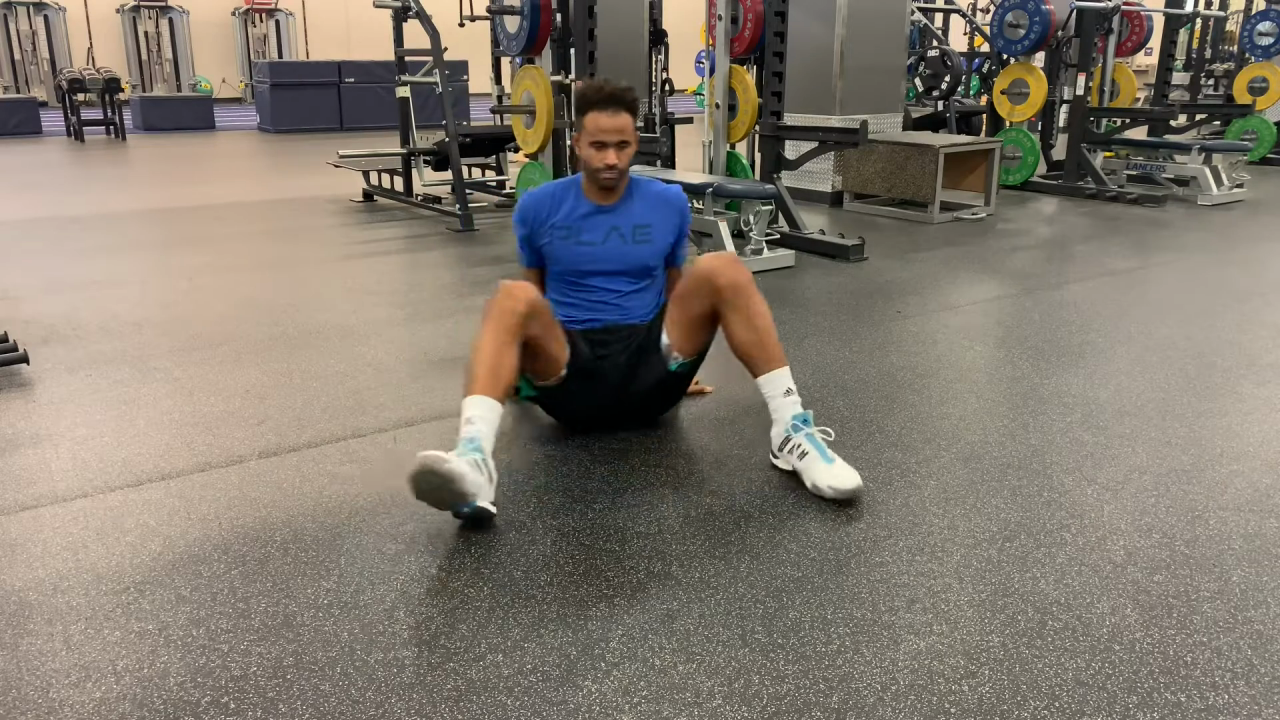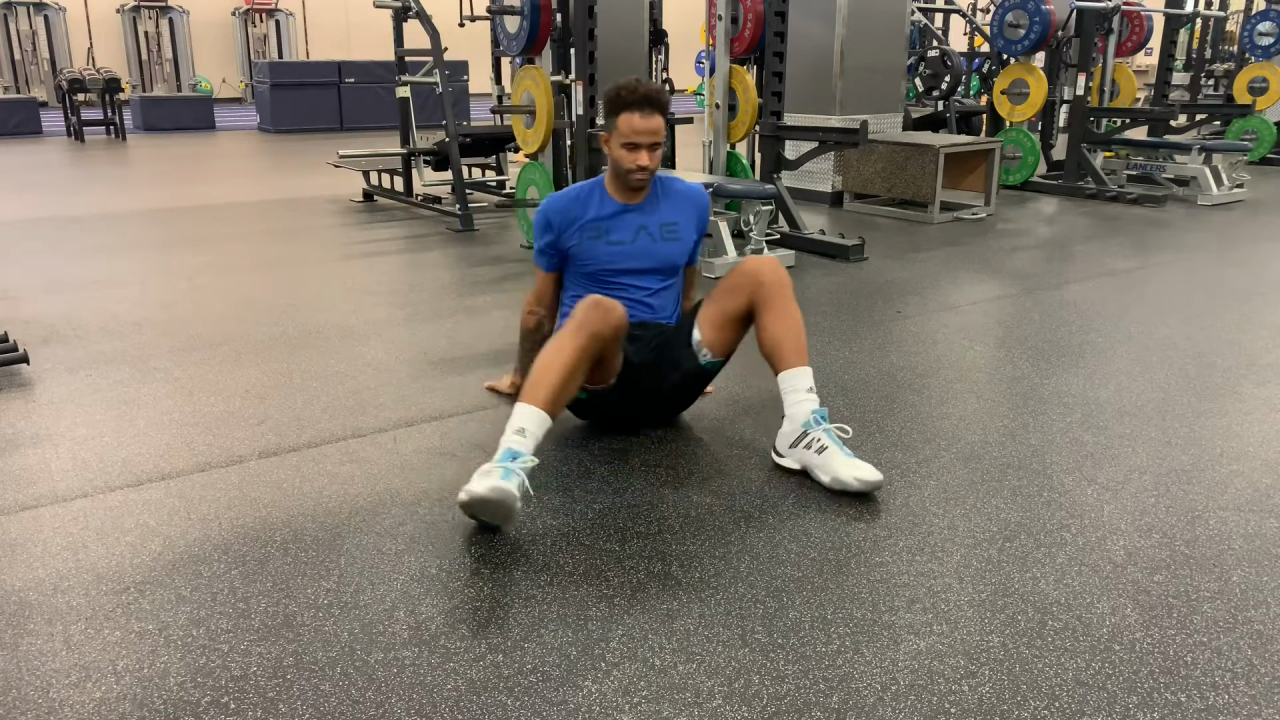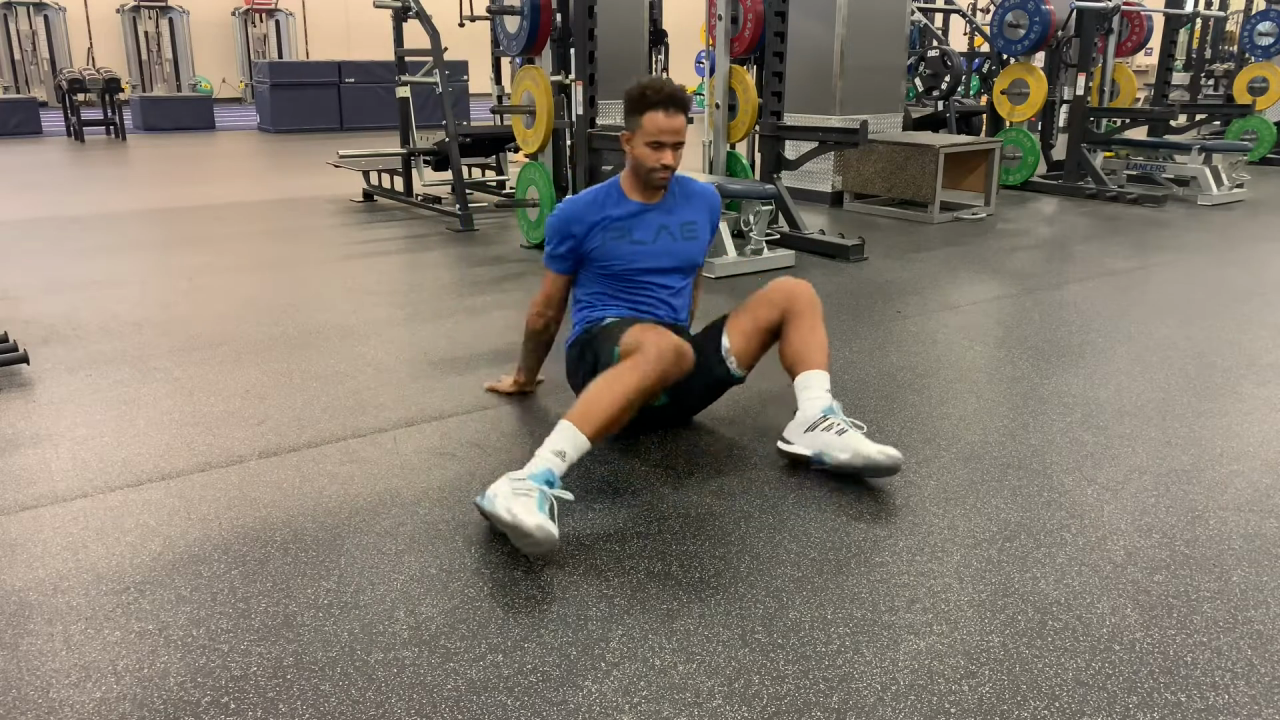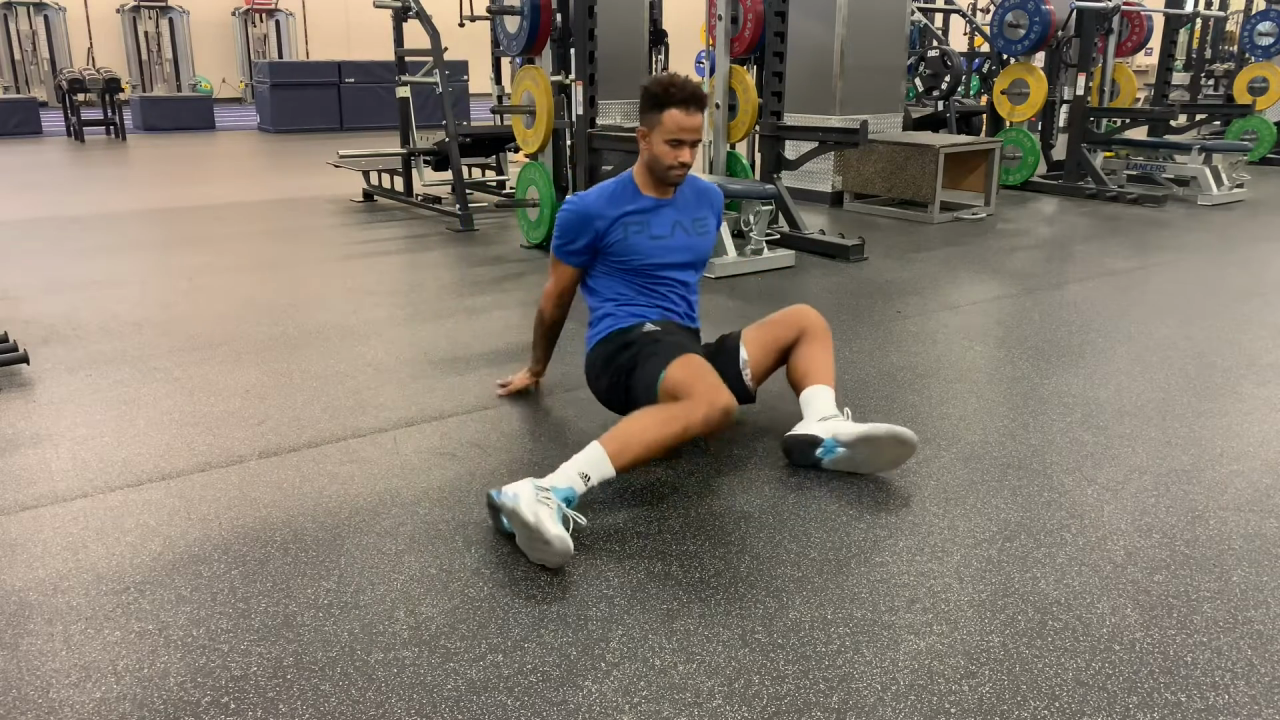
dt=0.2s
person 1, frame 1
left shoulder: (669, 203)
right shoulder: (539, 207)
right elbow: (528, 284)
left wrist: (671, 363)
right wrist: (502, 371)
left hip: (646, 372)
right hip: (570, 377)
left knee: (722, 269)
right knee: (517, 298)
left ankle: (792, 430)
right ankle: (471, 464)
person 1, frame 2
left shoulder: (691, 202)
right shoulder: (562, 211)
right elbow: (541, 306)
right wrist: (520, 377)
left hip: (662, 375)
right hip: (592, 374)
left knee: (764, 272)
right knee: (601, 311)
left ankle: (804, 430)
right ankle: (507, 466)
person 1, frame 3
left shoulder: (704, 201)
right shoulder: (579, 214)
right elbow: (548, 308)
right wrist: (526, 374)
left hip: (672, 346)
right hip: (605, 352)
left knee: (794, 293)
right knee: (669, 352)
left ankle: (816, 426)
right ankle: (532, 482)
person 1, frame 4
left shoulder: (707, 199)
right shoulder: (592, 209)
right elbow: (555, 297)
right wrist: (536, 369)
left hip: (681, 347)
right hip: (627, 349)
left knee: (805, 321)
right knee: (713, 405)
left ankle: (822, 431)
right ankle: (547, 494)
